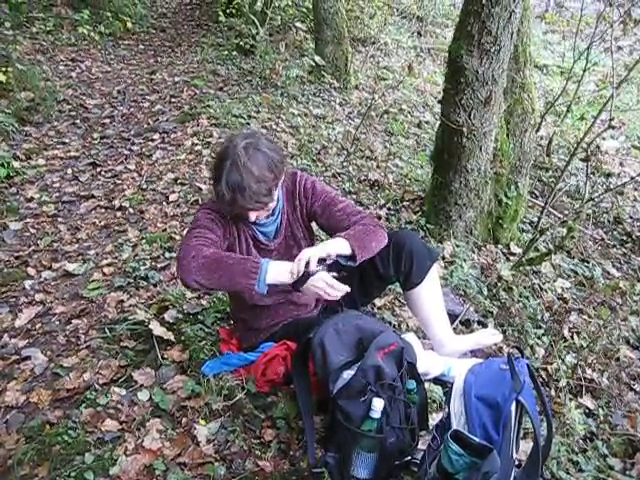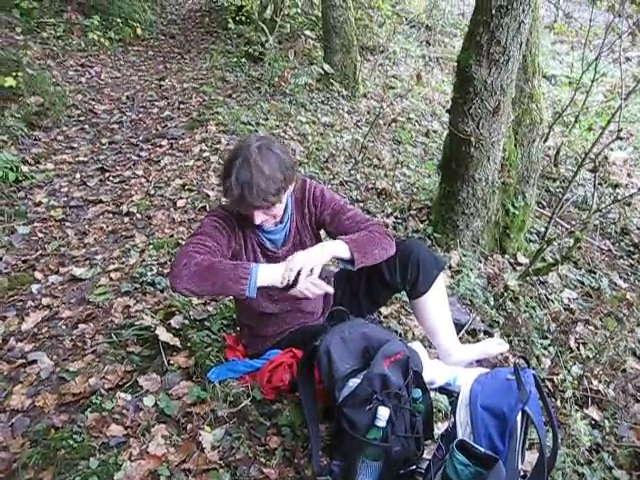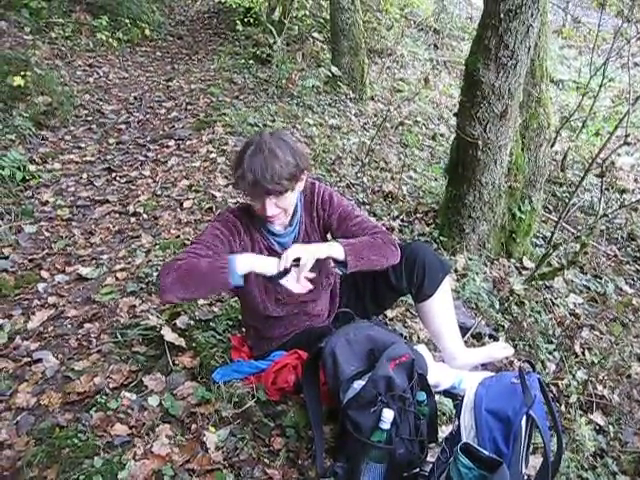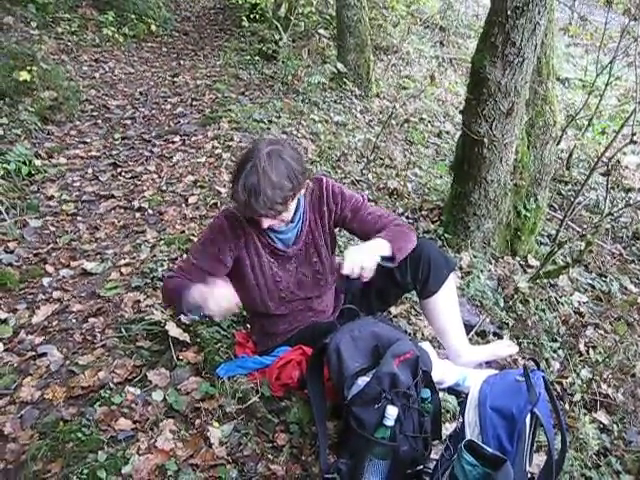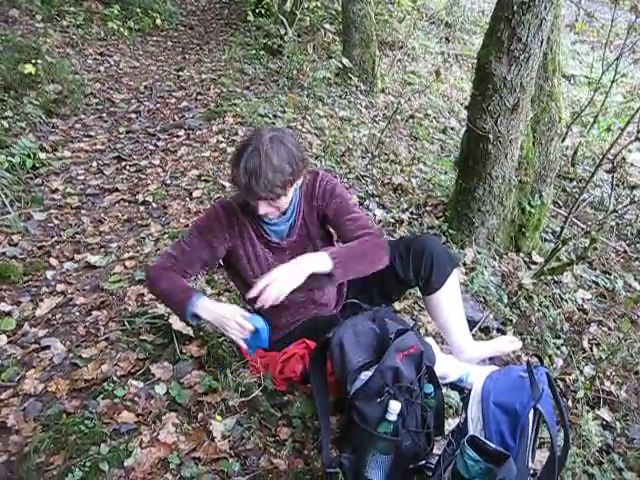
dt=0.4s
person 1, frame 1
left shoulder: (299, 187)
right shoulder: (216, 216)
left elbow: (373, 230)
right elbow: (191, 266)
left wrist: (330, 247)
right wrist: (290, 273)
left hip: (322, 293)
right hip: (276, 329)
left knee: (406, 244)
left ankle: (444, 343)
person 1, frame 2
left shoulder: (309, 195)
right shoulder: (225, 223)
left elbow: (382, 240)
right elbow: (183, 272)
left wrist: (328, 249)
right wrist: (275, 274)
left hip: (326, 299)
right hip: (282, 337)
left knee: (412, 253)
left ankle: (450, 352)
person 1, frame 3
left shoulder: (318, 198)
right shoulder: (233, 226)
left elbow: (387, 247)
right elbow: (171, 282)
left wrist: (323, 249)
right wrist: (252, 262)
left hip: (334, 301)
right hip: (289, 339)
left knee: (418, 257)
left ankle: (455, 356)
person 1, frame 4
left shoulder: (324, 194)
right shoulder: (231, 226)
left elbow: (402, 230)
right elbow: (175, 284)
left wrist: (371, 248)
right wrist: (202, 295)
left hip: (338, 300)
right hip: (292, 334)
left knee: (423, 253)
left ankle: (460, 354)
person 1, frame 5
left shoulder: (322, 188)
right shoulder: (226, 219)
left elbow: (375, 249)
right elbow: (161, 274)
left wrist: (310, 264)
right wrist: (208, 309)
left hip: (340, 293)
right hip: (293, 328)
left knee: (424, 250)
left ankle: (463, 349)
